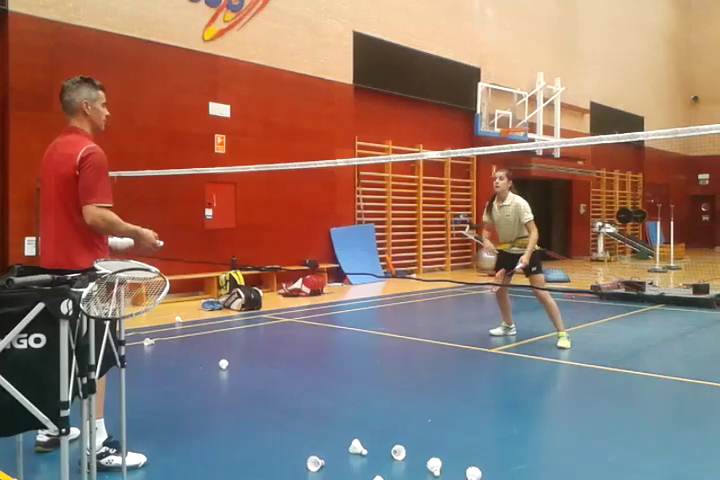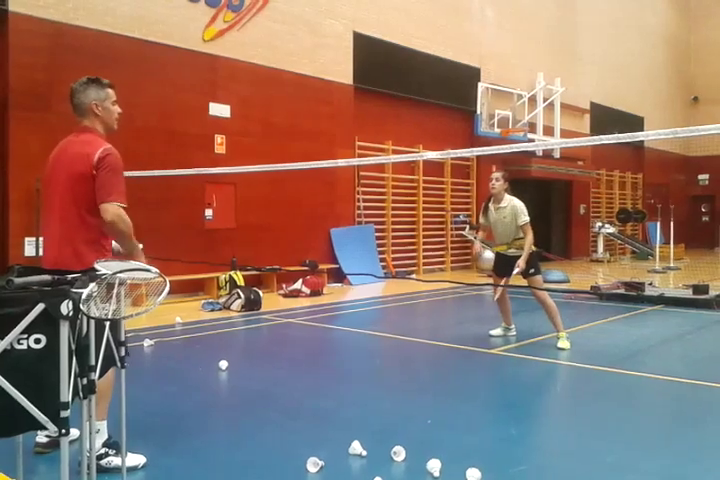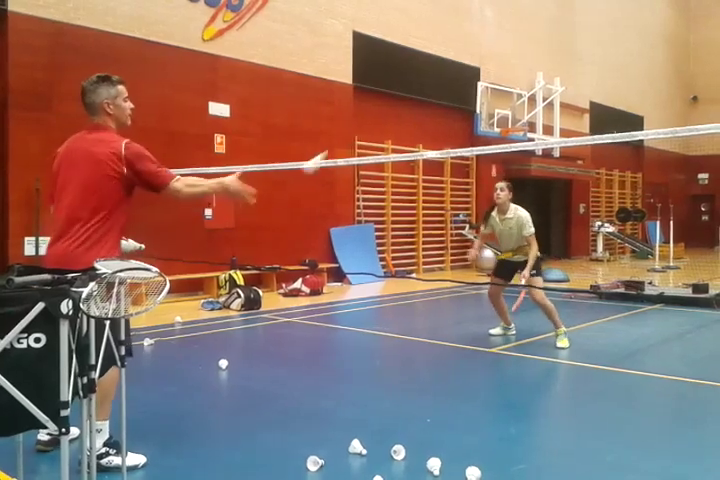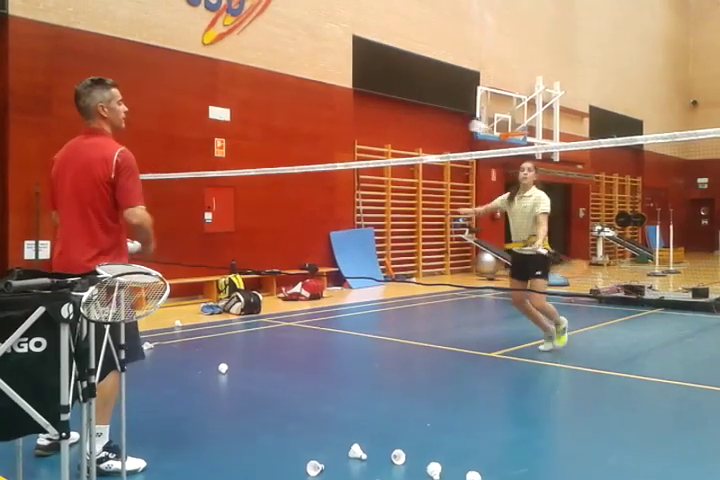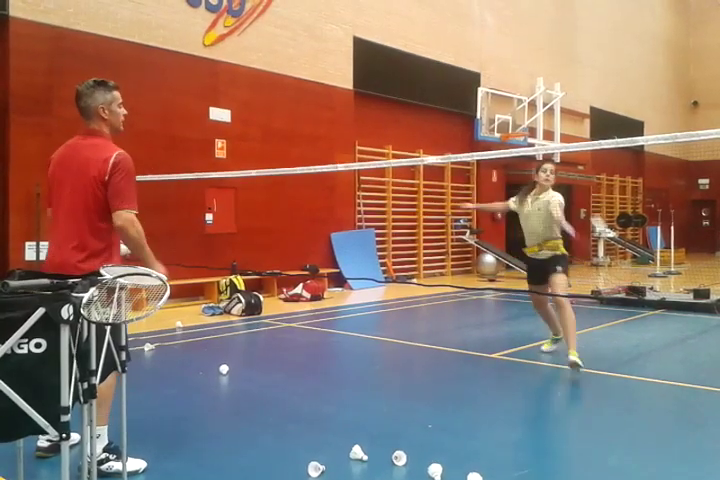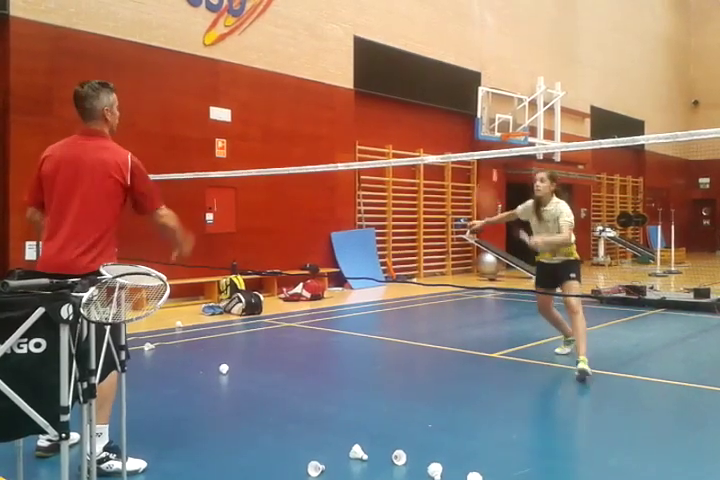
dt=0.3s
person 1, frame 1
left shoulder: (53, 150)
right shoulder: (89, 153)
right elbow: (94, 216)
left wrist: (112, 239)
right wrist: (137, 233)
left hip: (56, 267)
right hip: (83, 270)
left ankle: (49, 429)
right ankle: (99, 446)
person 1, frame 2
left shoulder: (60, 150)
right shoulder: (102, 153)
right elbow: (113, 214)
right wrist: (134, 251)
left hip: (57, 266)
right hip: (89, 269)
right knee: (107, 356)
left ankle: (51, 430)
right ankle: (100, 446)
person 1, frame 3
left shoulder: (66, 149)
right shoulder: (124, 151)
left elbow: (57, 208)
right elbow: (177, 187)
right wrist: (224, 185)
left hip: (58, 264)
right hip: (93, 268)
right knee: (107, 356)
left ankle: (50, 428)
right ankle: (100, 445)
person 1, frame 4
left shoulder: (63, 155)
right shoulder: (118, 156)
left elbow: (58, 216)
right elbow: (136, 218)
right wrist: (148, 243)
left hip: (66, 270)
right knee: (110, 360)
left ankle: (49, 432)
right ankle: (99, 450)
person 1, frame 5
left shoulder: (61, 154)
right shoulder: (115, 159)
left elbow: (54, 213)
right elbow: (124, 221)
right wrist: (151, 262)
left hip: (59, 270)
right hip: (95, 273)
right knee: (106, 361)
left ankle: (51, 434)
right ankle: (100, 450)
person 1, frame 6
left shoulder: (52, 154)
right shoulder: (124, 161)
left elbow: (31, 213)
right elbow: (161, 215)
right wrist: (182, 240)
left hip: (53, 271)
right hip: (94, 275)
right knee: (107, 361)
left ankle: (51, 434)
right ankle: (101, 450)
person 2, frame 1
left shoulder: (519, 203)
right shoulder: (491, 205)
left elbow: (534, 232)
right elbow: (486, 228)
left wrist: (527, 254)
right wrist: (486, 240)
left hip: (526, 251)
right hip: (505, 251)
left knee: (541, 293)
right knee: (500, 289)
left ankle: (562, 334)
right ankle: (508, 325)
person 2, frame 2
left shoulder: (516, 205)
right shoulder: (487, 207)
left elbow: (529, 234)
right elbow: (483, 229)
left wrist: (523, 259)
right wrist: (478, 241)
left hip: (523, 252)
right hip: (502, 253)
left knee: (540, 294)
right knee: (499, 291)
left ankle: (562, 334)
right ankle: (508, 326)
person 2, frame 3
left shoulder: (521, 215)
right shoulder: (490, 216)
left elbow: (533, 245)
right elbow: (481, 238)
left wrist: (528, 269)
right wrist: (475, 249)
left hip: (527, 258)
right hip: (507, 258)
left knee: (538, 297)
right knee: (493, 293)
left ankle: (561, 331)
right ankle: (508, 325)
person 2, frame 4
left shoulder: (541, 197)
right shoulder: (511, 197)
left elbow: (542, 222)
right elbow: (486, 208)
left wrist: (540, 241)
right wrist: (470, 211)
left hip: (538, 253)
right hip: (519, 253)
left knee: (537, 303)
right knee: (518, 301)
left ankle: (559, 323)
right ankle: (551, 335)
person 2, frame 5
left shoulder: (555, 197)
right shoulder: (523, 198)
left elbow: (558, 213)
right elbow: (502, 206)
left wrist: (562, 221)
right wrist: (476, 206)
left hip: (554, 255)
right hip: (533, 256)
left knee: (560, 298)
right knee: (539, 304)
left ankle: (572, 353)
right ankle: (556, 335)
person 2, frame 6
left shoulder: (561, 208)
right shoulder: (530, 206)
left elbow: (566, 237)
right elbow: (507, 216)
left wrist: (544, 239)
right wrist: (483, 223)
left hip: (566, 260)
right hip: (546, 261)
left knee: (573, 305)
right knee: (544, 308)
left ankle: (582, 362)
right ankle: (569, 337)
